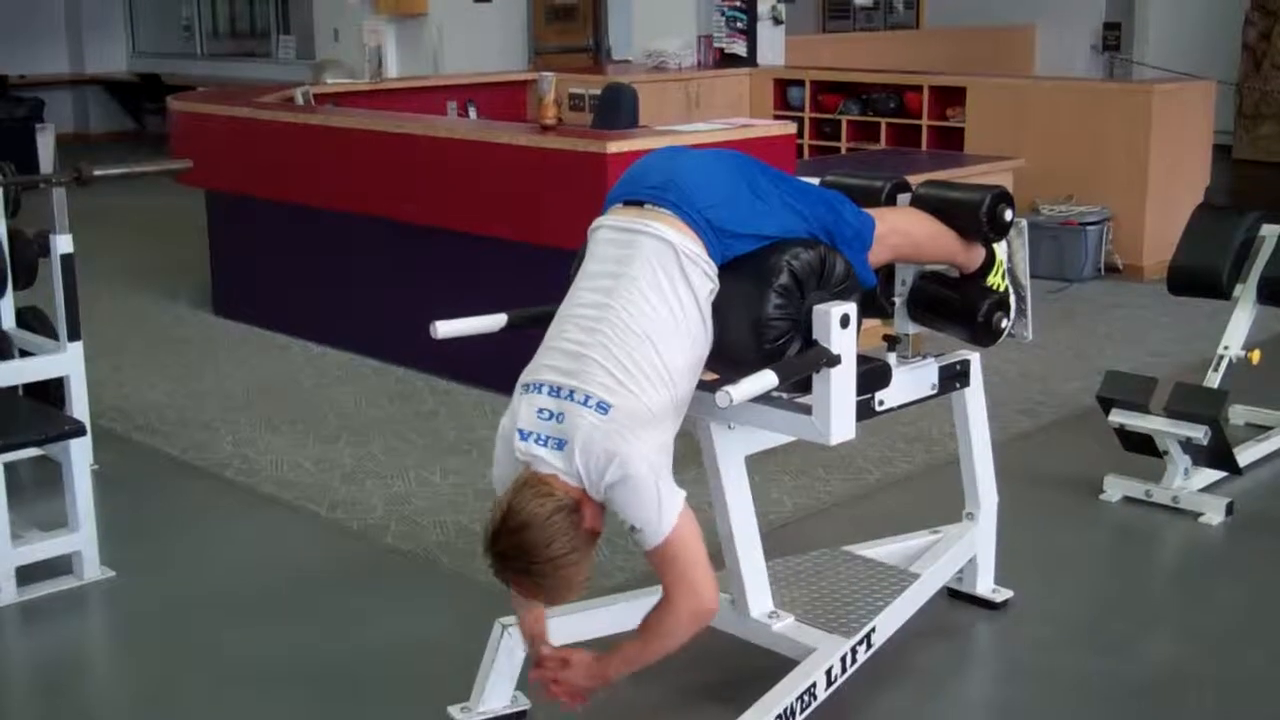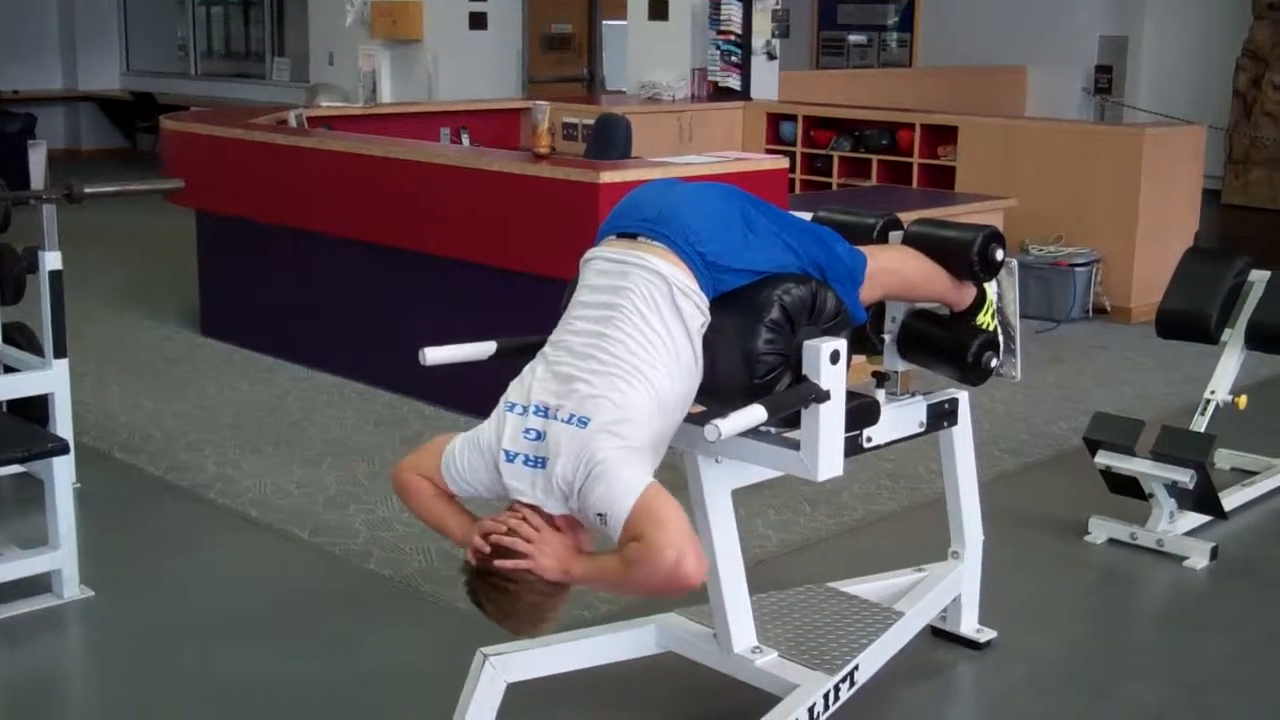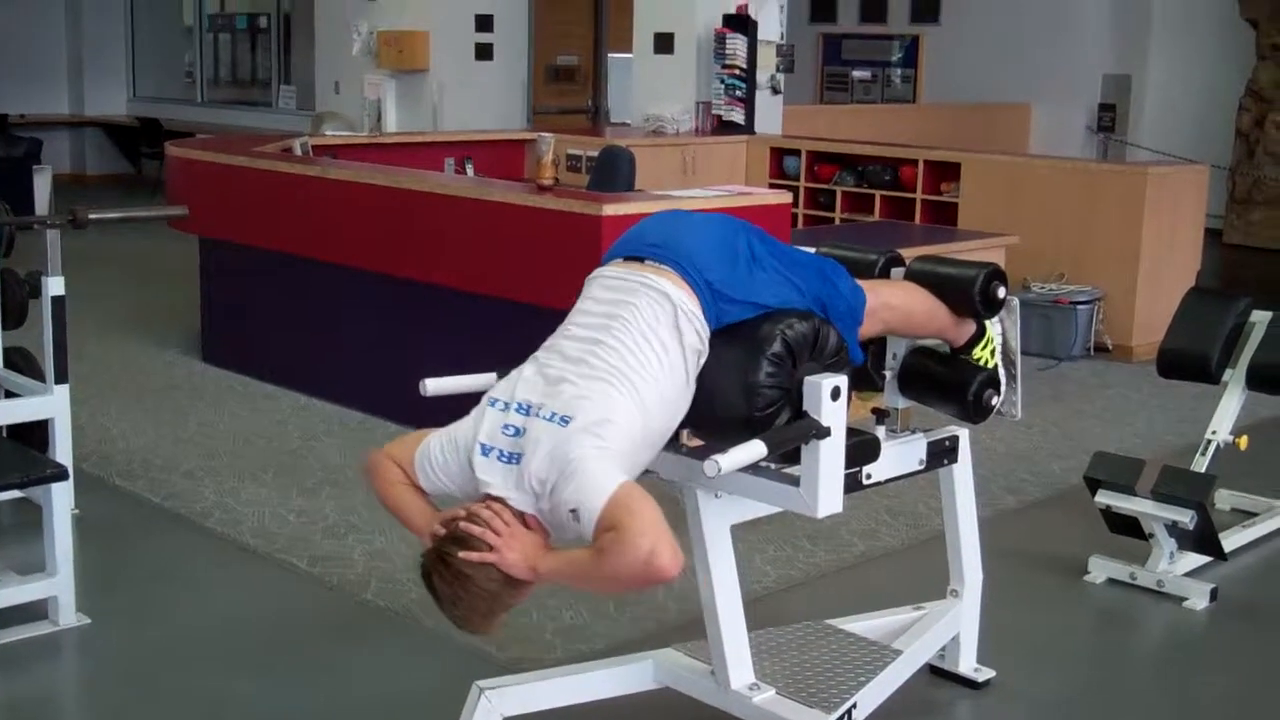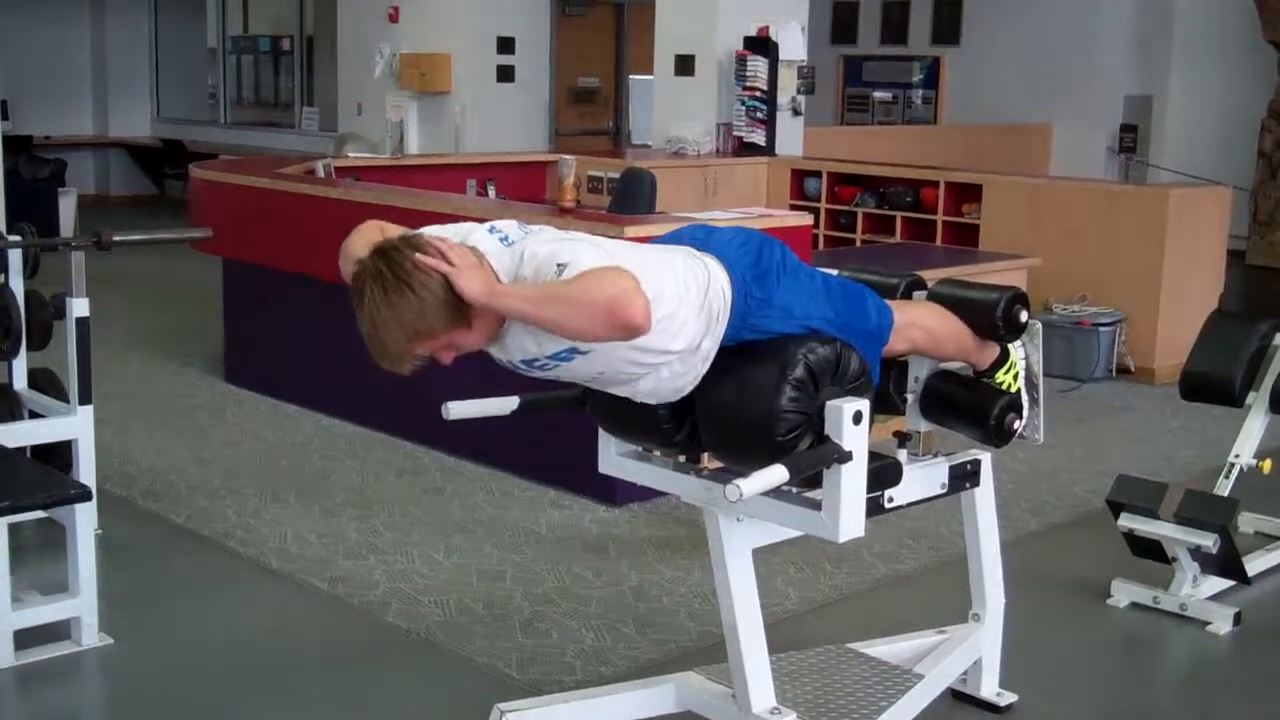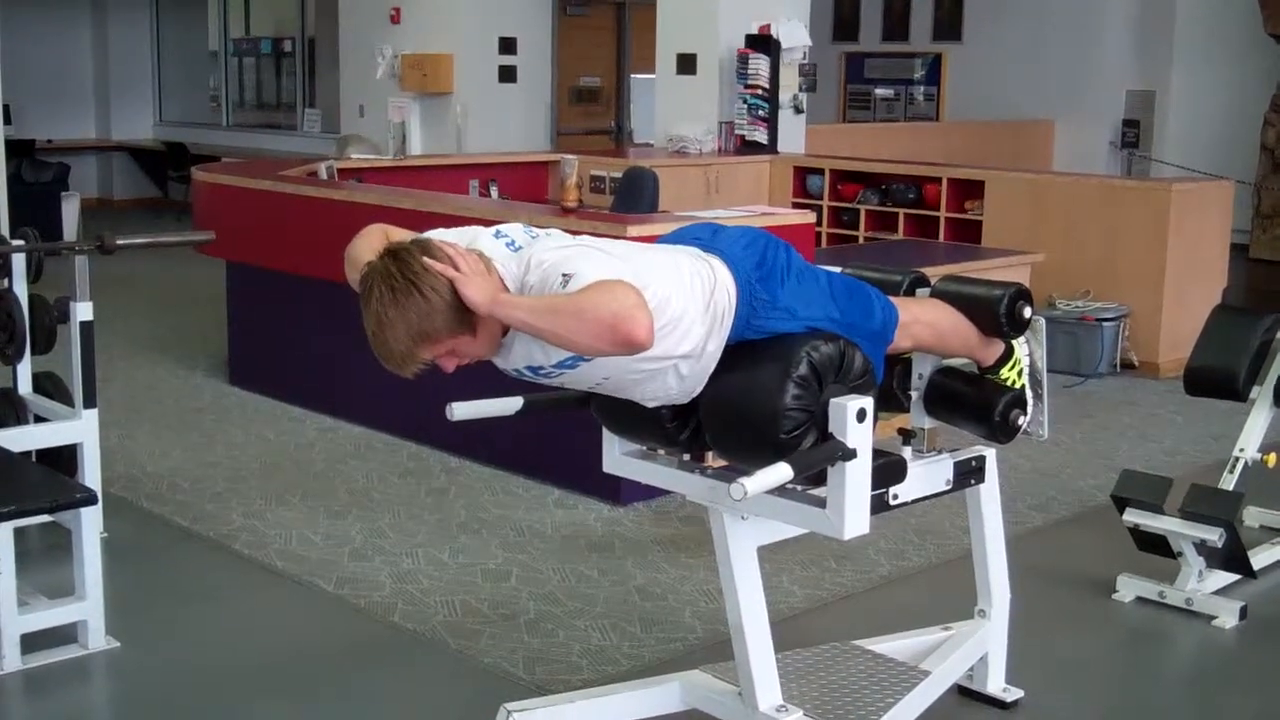
dt=1s
person 1, frame 1
left shoulder: (620, 458)
right shoulder: (520, 429)
left elbow: (697, 602)
right elbow: (510, 542)
left wrist: (601, 670)
right wrist: (537, 644)
left hip: (702, 207)
left knee: (870, 244)
left ankle: (979, 262)
person 1, frame 2
left shoulder: (595, 468)
right shoulder: (499, 445)
left elbow: (680, 565)
right elbow: (409, 472)
left wrist: (575, 566)
right wrist: (468, 533)
left hip: (695, 238)
right hip: (632, 227)
left knee: (860, 280)
left ankle: (969, 299)
person 1, frame 3
left shoulder: (569, 469)
right shoulder: (474, 447)
left elbow: (657, 558)
right elbow: (384, 463)
left wrist: (543, 562)
right wrist: (431, 530)
left hip: (702, 275)
right hip: (639, 254)
left knee: (859, 314)
left ankle: (968, 333)
person 1, frame 4
left shoulder: (545, 266)
right shoulder: (451, 252)
left elbow: (627, 310)
right elbow: (364, 239)
left wrist: (494, 297)
right wrist: (381, 291)
left hip: (738, 286)
right hip: (680, 260)
left knee: (886, 332)
left ankle: (993, 358)
person 1, frame 5
left shoulder: (553, 272)
right shoulder: (456, 256)
left elbow: (629, 326)
right elbow: (368, 240)
left wrist: (498, 303)
right wrist: (383, 291)
left hip: (746, 285)
right hip: (686, 261)
left knee: (892, 328)
left ankle: (999, 354)
